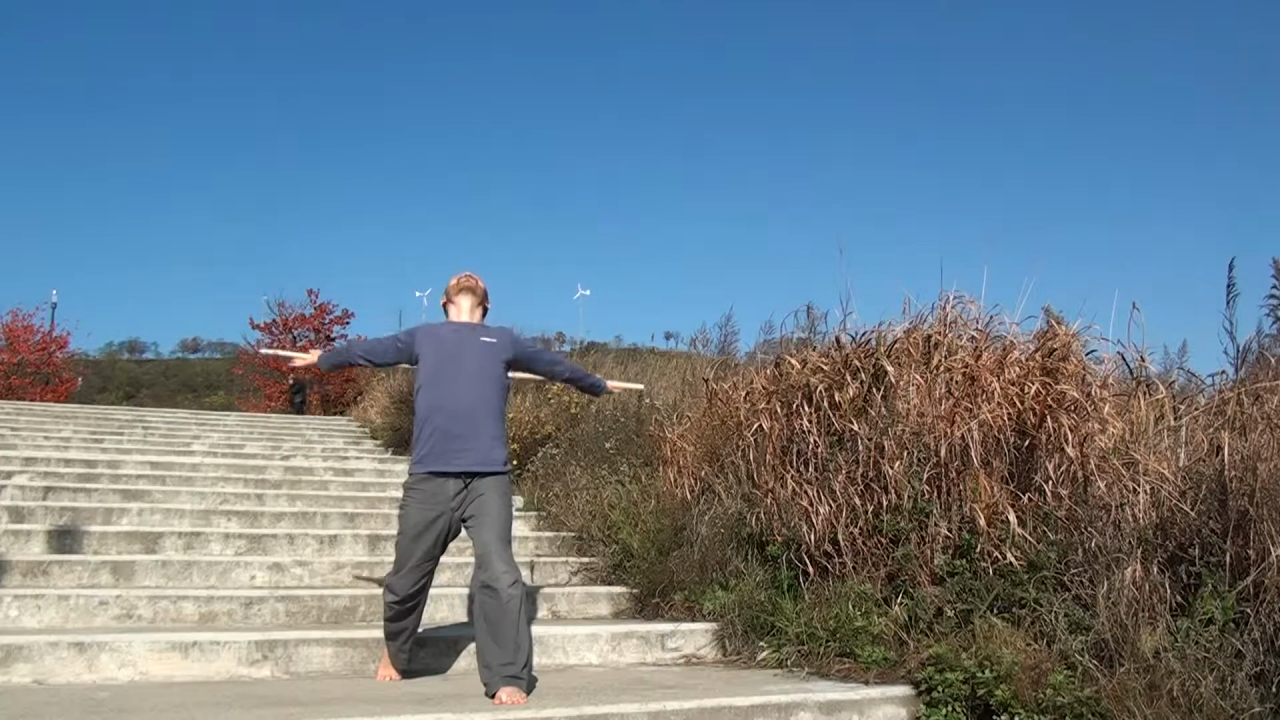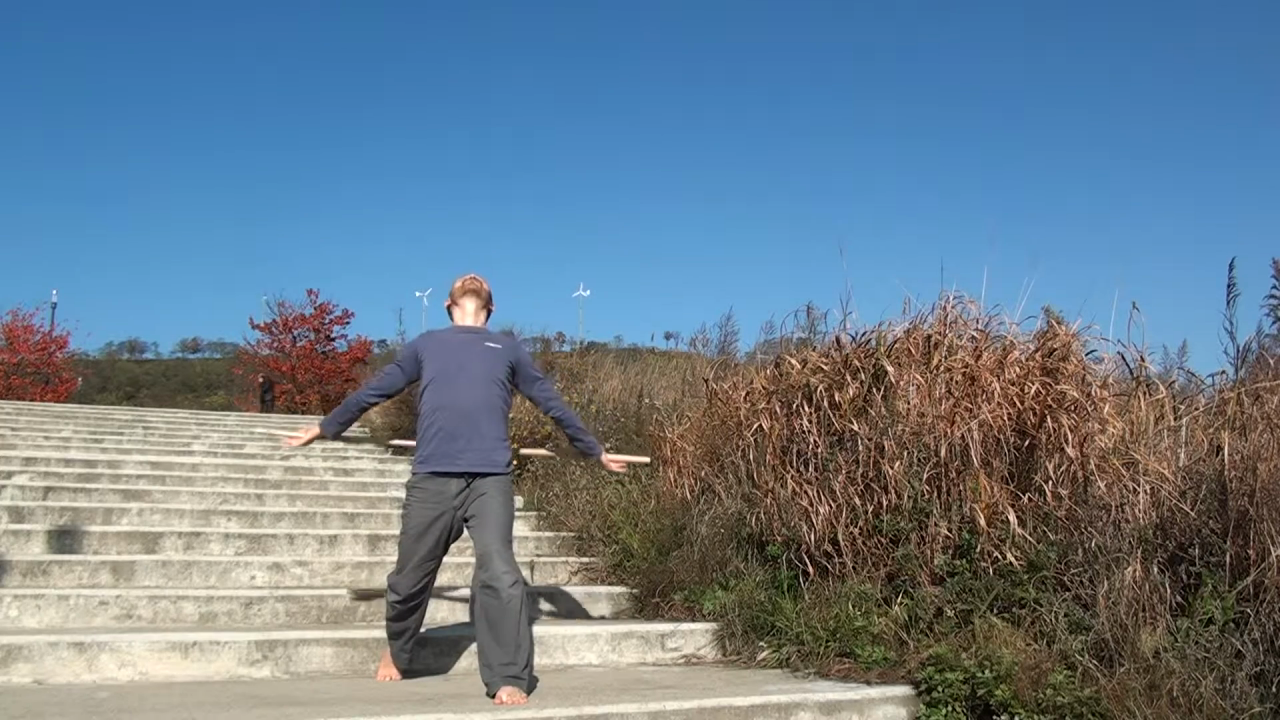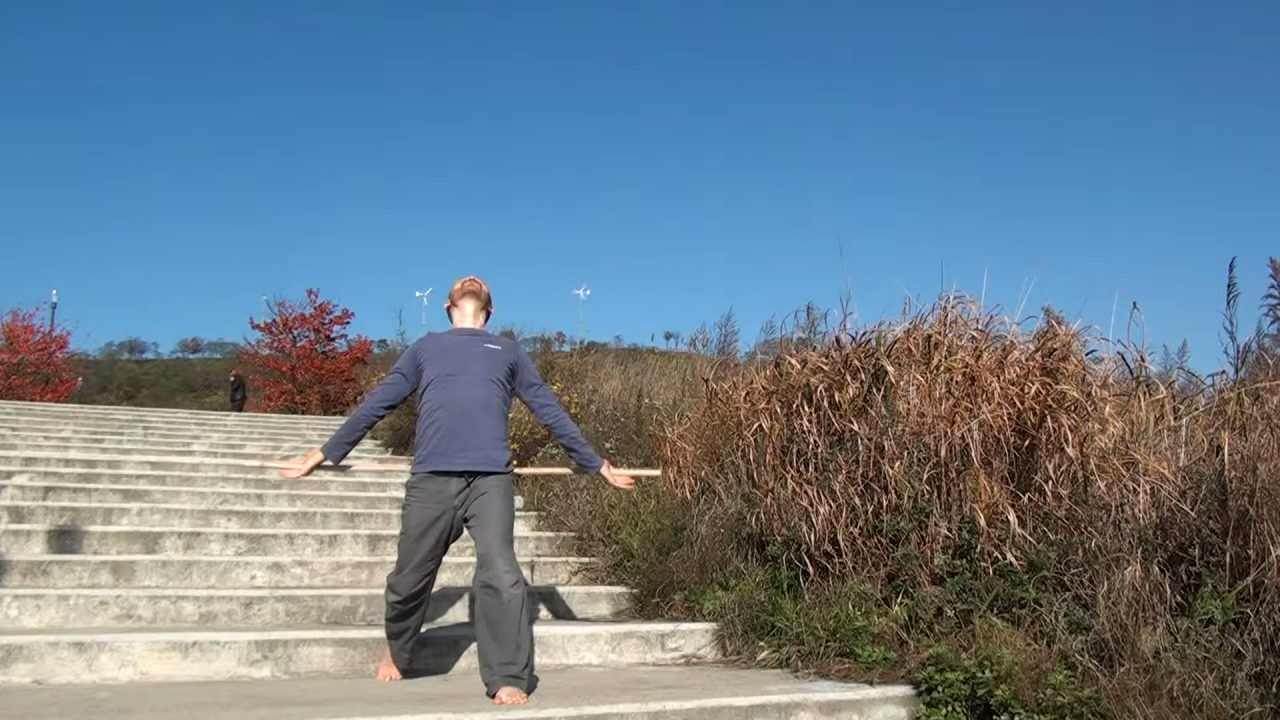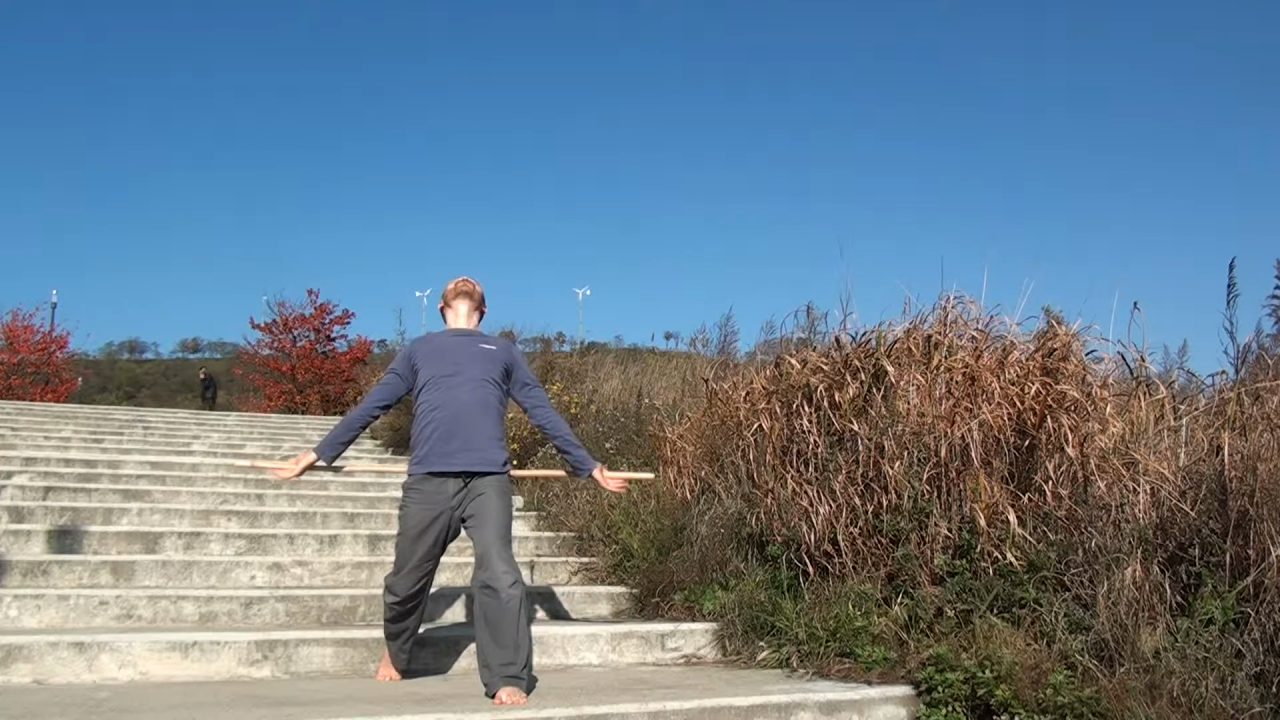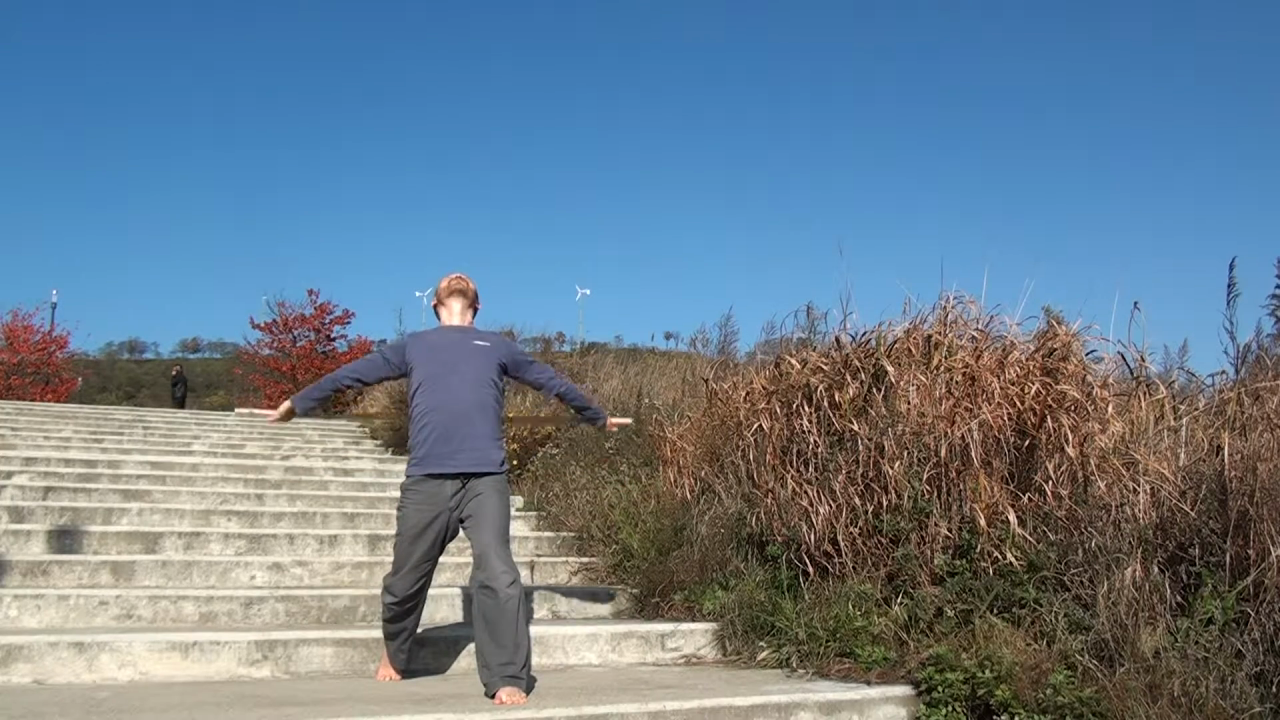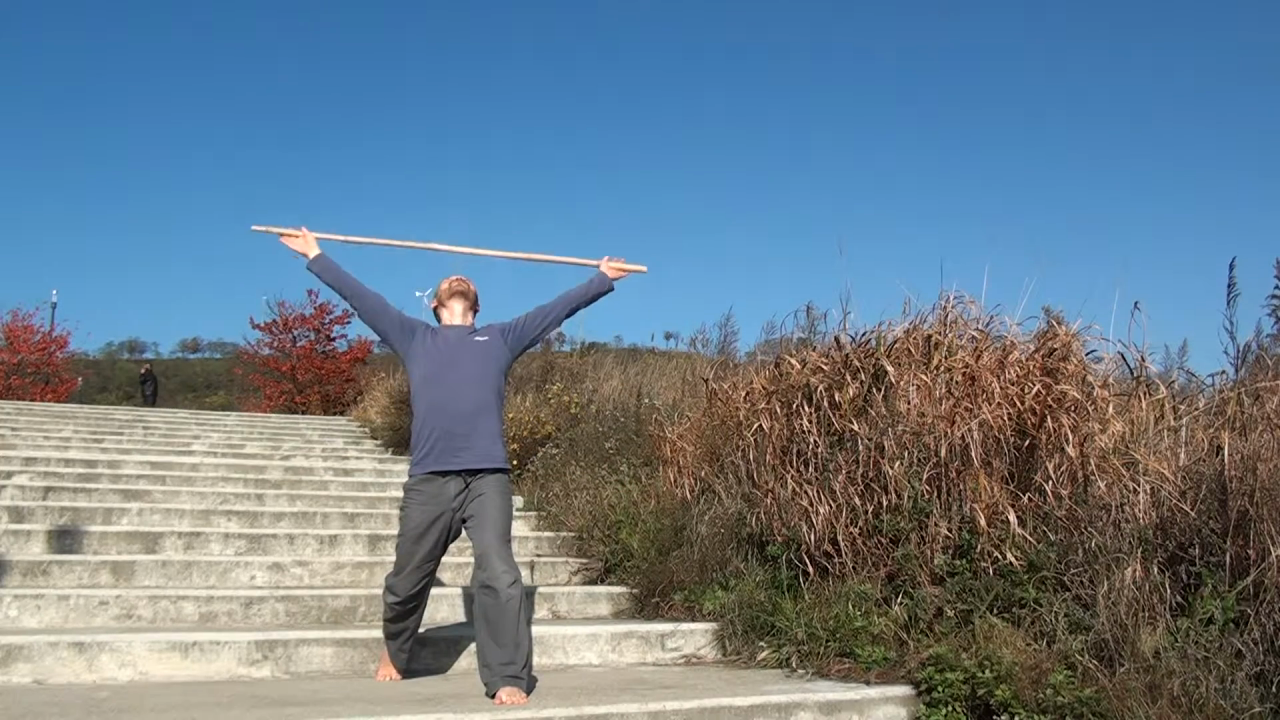
dt=0.5s
person 1, frame 1
left shoulder: (504, 340)
right shoulder: (423, 337)
left elbow: (559, 368)
right elbow: (367, 352)
left wrist: (599, 386)
right wrist: (322, 358)
left hip: (488, 477)
right hip: (428, 478)
left knee: (499, 576)
right knee: (407, 577)
left ankle: (509, 679)
right ankle: (395, 654)
person 1, frame 2
left shoulder: (509, 349)
right shoulder: (426, 344)
left elbow: (553, 403)
right elbow: (374, 390)
left wrist: (594, 450)
right wrist: (325, 428)
left hip: (490, 478)
right hip: (431, 478)
left knee: (499, 575)
right knee: (409, 576)
left ankle: (509, 679)
right ankle: (396, 652)
person 1, frame 3
left shoulder: (509, 351)
right shoulder: (425, 348)
left elbow: (550, 411)
right elbow: (376, 404)
left wrist: (595, 463)
right wrist: (325, 454)
left hip: (491, 478)
right hip: (430, 478)
left knee: (500, 575)
right knee: (409, 577)
left ankle: (509, 680)
right ankle: (396, 653)
person 1, frame 4
left shoulder: (504, 351)
right shoulder: (420, 349)
left elbow: (544, 412)
right elbow: (371, 405)
left wrist: (588, 466)
right wrist: (319, 454)
left hip: (488, 478)
right hip: (428, 479)
left knee: (498, 575)
right knee: (407, 577)
left ankle: (508, 680)
right ankle: (395, 654)
person 1, frame 5
left shoulder: (496, 346)
right shoulder: (412, 346)
left elbow: (553, 380)
right elbow: (355, 371)
left wrist: (597, 415)
right wrist: (298, 402)
left hip: (487, 478)
right hip: (426, 480)
left knee: (497, 575)
right knee: (406, 578)
left ankle: (509, 679)
right ankle: (394, 655)
person 1, frame 6
left shoulder: (500, 339)
right shoulder: (414, 337)
left elbow: (559, 307)
right elbow: (359, 296)
left wrist: (603, 277)
right wrist: (314, 255)
left hip: (488, 476)
right hip: (429, 479)
left knee: (498, 575)
right knee: (407, 578)
left ankle: (509, 679)
right ankle: (395, 655)
